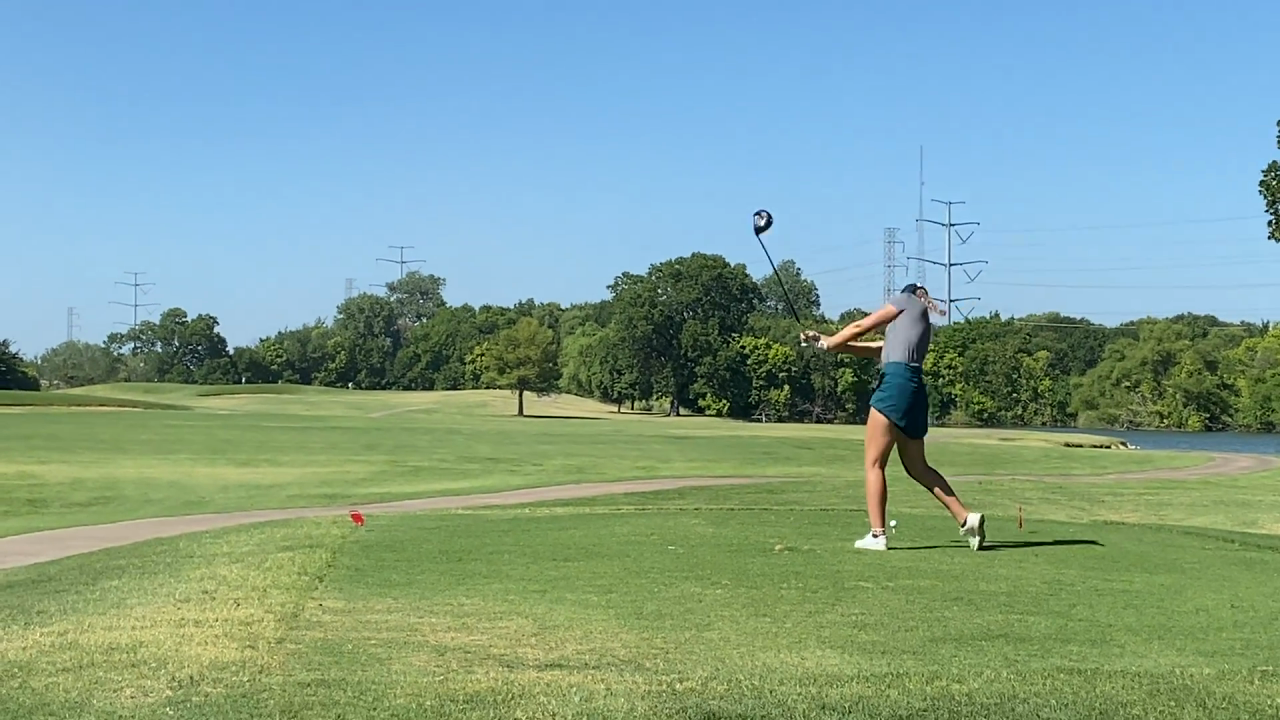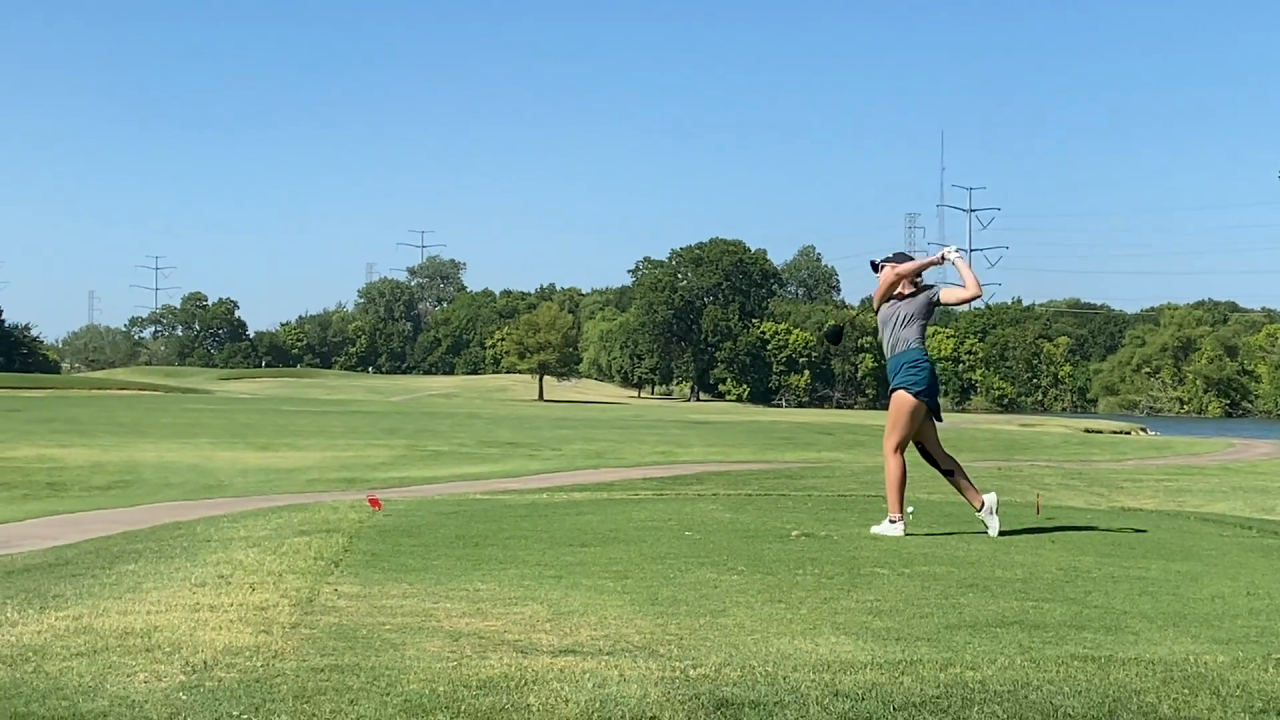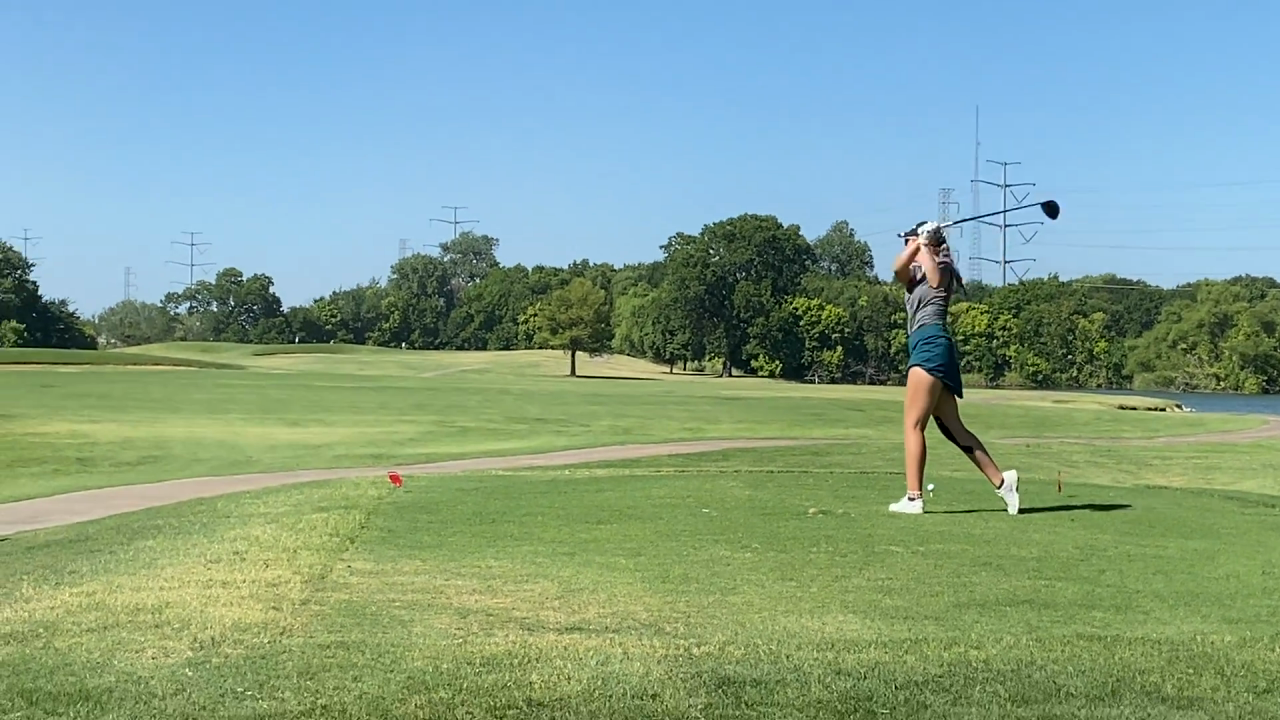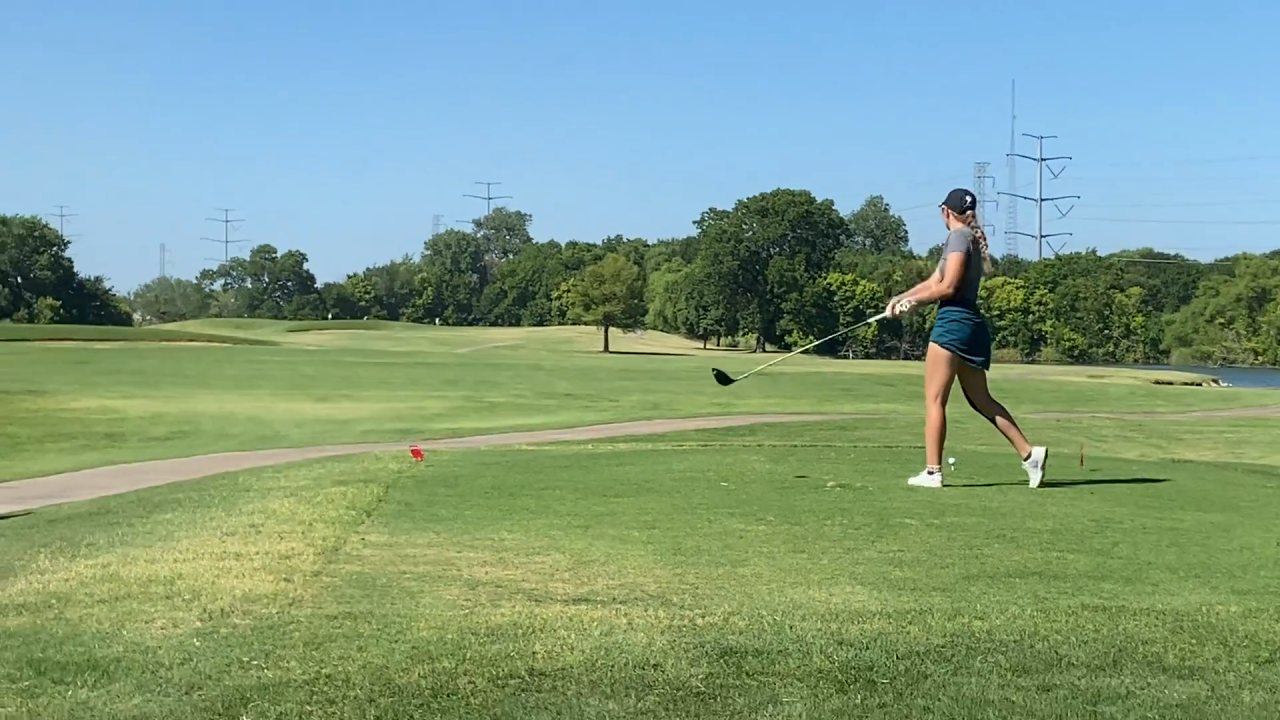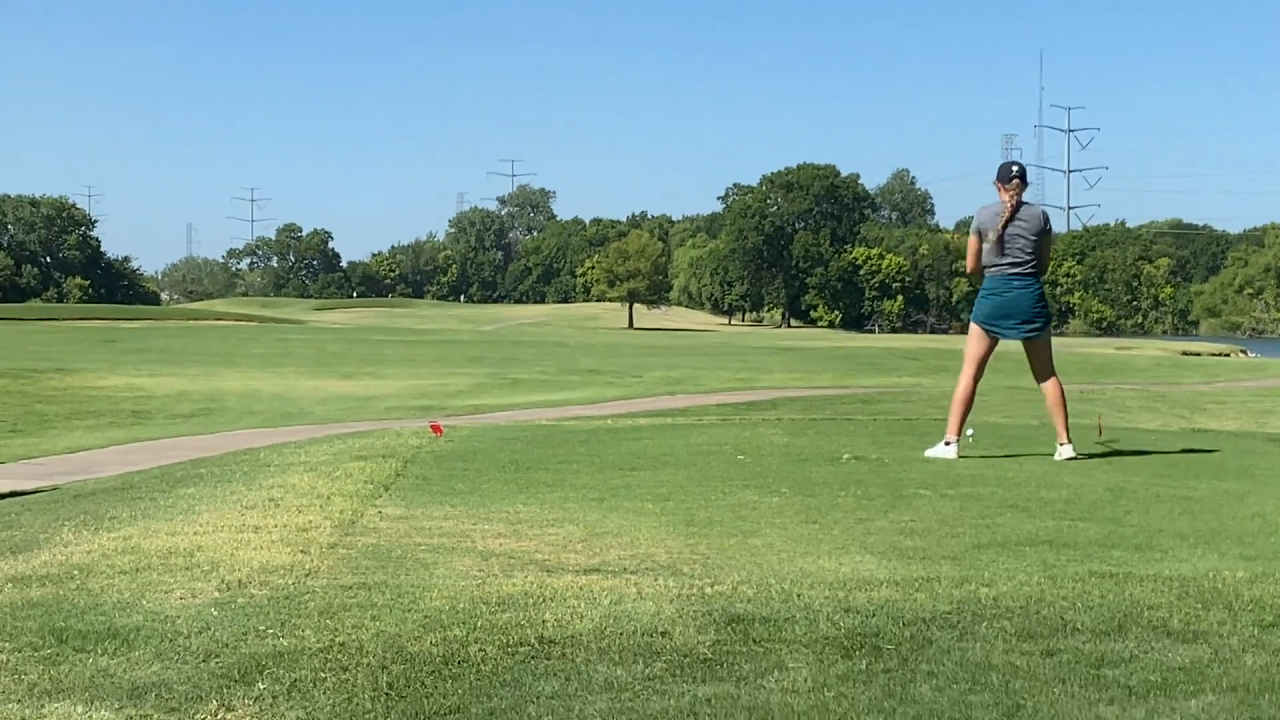
dt=0.4s
person 1, frame 1
left shoulder: (908, 301)
right shoulder: (921, 324)
left elbow: (864, 325)
right elbow: (874, 346)
left wrist: (830, 342)
right wrist: (828, 340)
left hip: (898, 384)
right hip: (914, 387)
left knee: (872, 464)
right knee: (918, 466)
left ankle: (877, 535)
right ankle: (966, 517)
person 1, frame 2
left shoulder: (928, 293)
right shoulder: (881, 299)
left elbow: (974, 292)
right elbow: (900, 273)
left wrist: (956, 259)
right wrist: (935, 259)
left hip: (914, 370)
right hip: (899, 375)
left knee: (892, 447)
right knee: (932, 451)
left ankle: (894, 520)
right ankle: (982, 504)
person 1, frame 3
left shoulder: (943, 267)
right shoulder: (918, 270)
left elbow: (935, 281)
right elbow: (901, 270)
left wrist: (923, 239)
right wrist: (912, 249)
left hip: (931, 347)
right hip: (928, 349)
left knee: (913, 425)
right knee: (952, 427)
left ankle: (913, 498)
right ankle: (1002, 481)
person 1, frame 4
left shoulder: (957, 239)
right shoulder: (973, 240)
left elbow: (947, 286)
right elbow: (935, 281)
left wrist: (911, 299)
right wrist: (902, 298)
left hip: (952, 322)
right hip: (972, 323)
left knee: (935, 399)
right knee: (981, 399)
left ankle: (932, 472)
right ankle: (1028, 452)
person 1, frame 5
left shoulder: (984, 215)
right shoulder: (1040, 215)
left elbow: (972, 267)
right elbow: (1045, 261)
left hip: (993, 297)
right hip: (1030, 296)
left knee: (970, 372)
right knee: (1045, 374)
left ankle: (950, 442)
right ankle: (1065, 443)
